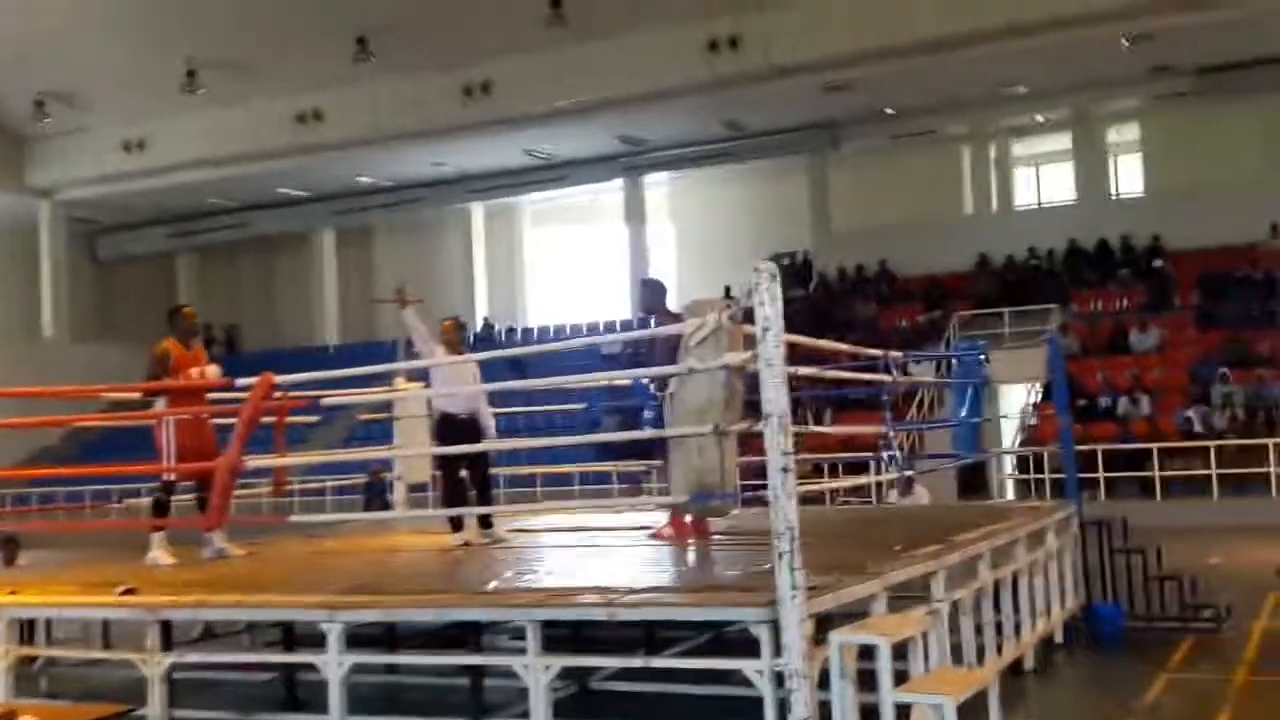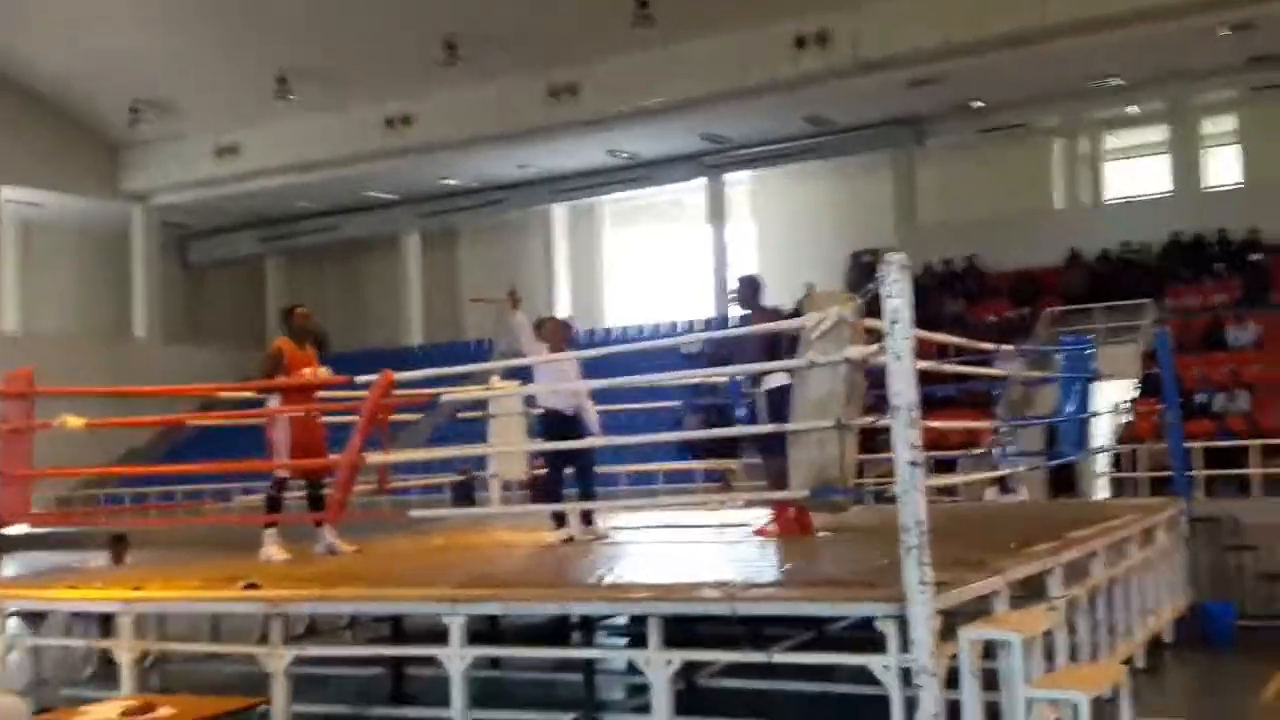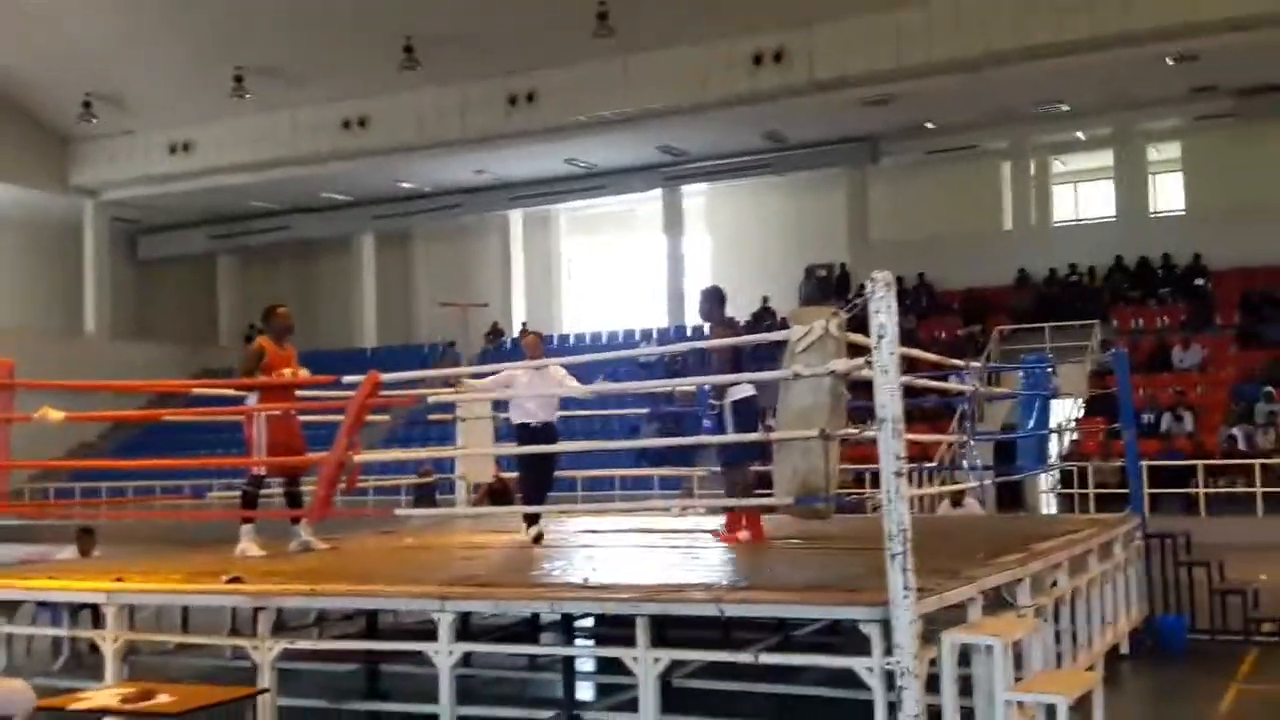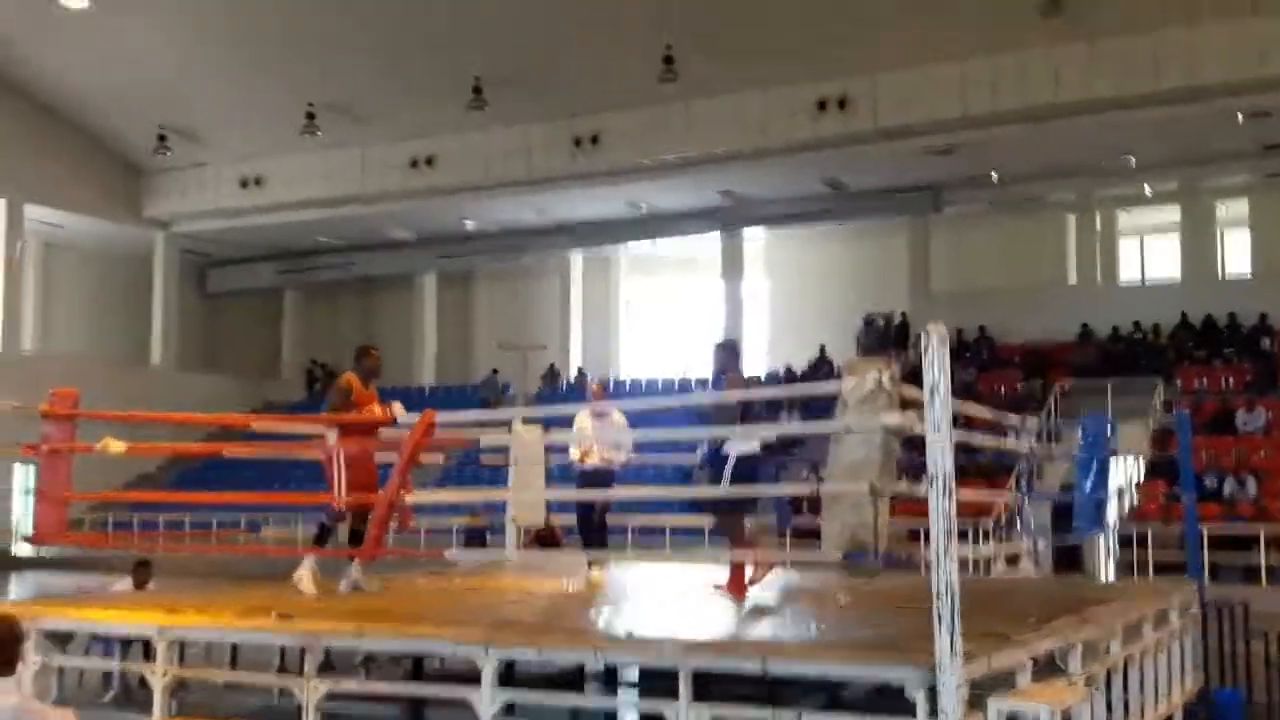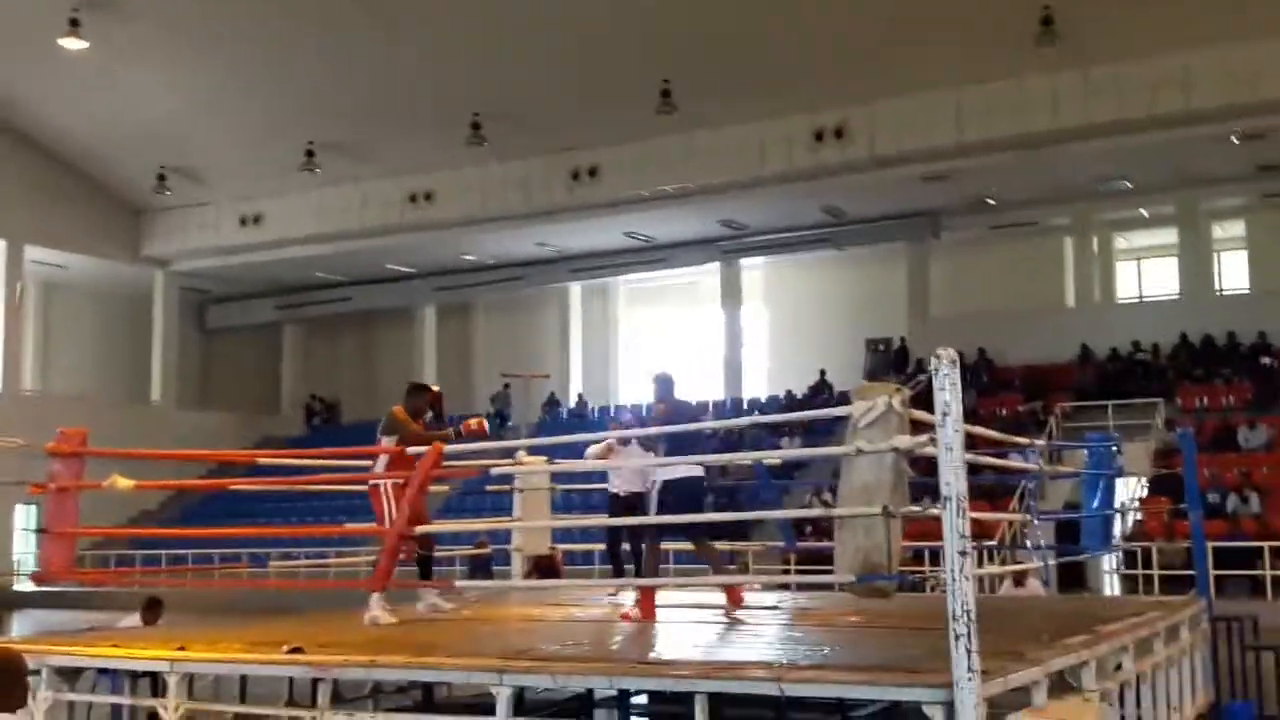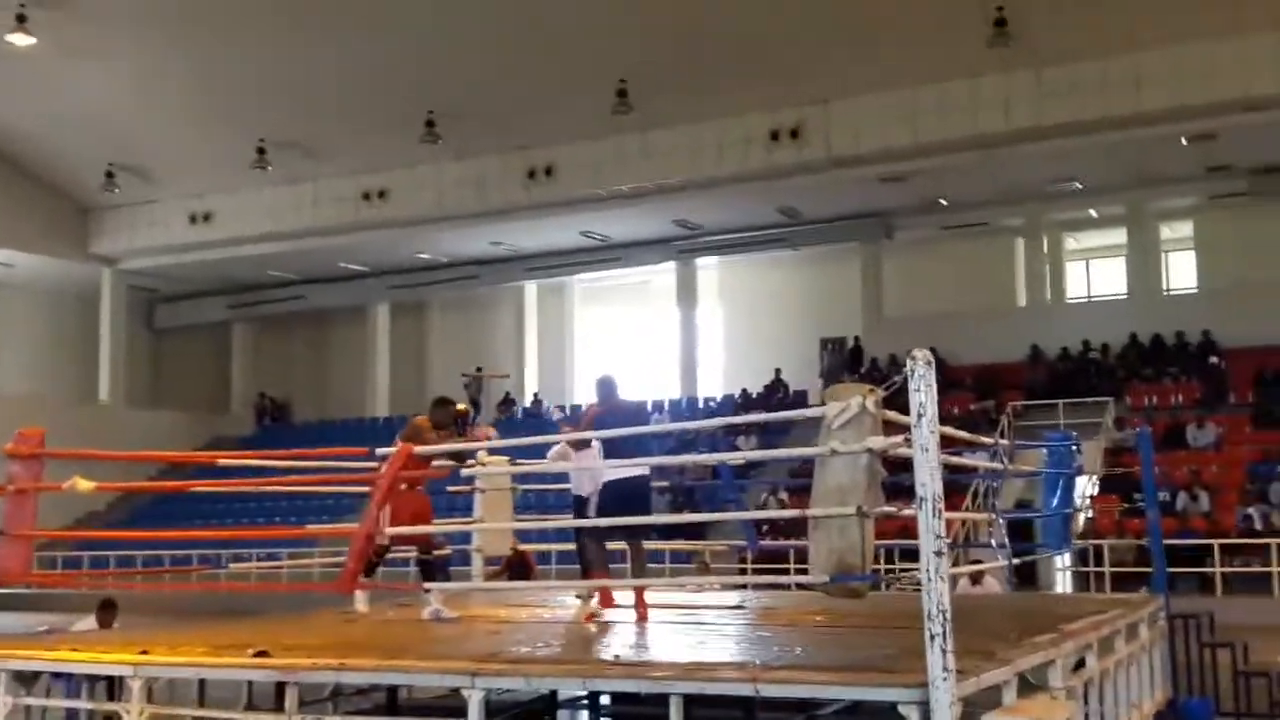
dt=0.7s
person 1, frame 1
left shoulder: (663, 324)
right shoulder: (674, 321)
left elbow: (663, 360)
left wrist: (657, 391)
left hip: (669, 393)
right hip: (668, 392)
left knee: (670, 453)
right knee: (668, 452)
left ankle: (678, 521)
right ankle: (697, 521)
person 1, frame 2
left shoulder: (756, 319)
right shoulder: (774, 315)
left elbow: (758, 360)
left wrist: (752, 386)
left hip: (769, 387)
right hip: (782, 384)
left knee: (773, 454)
right knee: (779, 451)
left ankle: (783, 519)
right ankle: (799, 515)
person 1, frame 3
left shoulder: (719, 330)
right shoulder: (731, 327)
left elbow: (722, 371)
left wrist: (714, 405)
left hip: (732, 400)
right hip: (743, 397)
left knee: (736, 464)
right knee: (731, 463)
left ankle: (752, 527)
right ankle: (733, 522)
person 1, frame 4
left shoulder: (731, 380)
right shoulder: (733, 381)
left elbow: (731, 418)
left wrist: (714, 444)
left hip: (736, 453)
right hip: (743, 452)
left knee: (723, 514)
right knee: (734, 514)
left ankle: (759, 555)
right ankle: (736, 581)
person 1, frame 5
left shoulder: (661, 409)
right shoulder: (691, 409)
left hip: (671, 479)
right hip: (694, 476)
left knee: (652, 539)
right knee: (699, 537)
left ankle: (646, 606)
right ankle: (733, 593)
person 1, frame 6
left shoulder: (597, 411)
right shoulder: (640, 409)
left hip: (613, 480)
right hip: (640, 477)
left knee: (594, 537)
right knee: (635, 541)
left ankle: (604, 595)
right ankle: (640, 603)
person 2, frame 1
left shoulder: (200, 350)
right shoulder: (164, 350)
left wrist: (211, 379)
right wrist: (179, 382)
left hip: (199, 417)
right hip: (173, 418)
left knee: (207, 477)
right knee: (169, 480)
left ankle: (215, 540)
right ankle: (157, 545)
person 2, frame 2
left shoulder: (311, 350)
right shoulder: (278, 349)
left wrist: (323, 378)
right wrist: (291, 381)
left hip: (309, 415)
right hip: (285, 416)
left knee: (316, 475)
right knee: (281, 476)
left ankle: (325, 536)
right ankle: (270, 540)
person 2, frame 3
left shoulder: (291, 350)
right shoulder: (259, 348)
left wrist: (301, 378)
right wrist: (270, 379)
left hip: (287, 414)
right hip: (263, 415)
left knee: (295, 472)
right knee: (258, 472)
left ankle: (301, 533)
right ankle: (246, 537)
person 2, frame 4
left shoulder: (372, 389)
right shoulder: (345, 384)
right elbow: (329, 415)
left wrist: (386, 416)
right wrist: (362, 416)
left hip: (364, 452)
right hip: (343, 451)
left knee: (363, 511)
right knee: (339, 509)
left ankle: (353, 573)
right ankle: (307, 568)
person 2, frame 5
left shoulder: (417, 421)
right shoulder: (395, 417)
left elbow: (438, 439)
right elbow: (425, 438)
left wrist: (438, 410)
right wrist: (458, 431)
left hip: (404, 485)
right hip: (386, 485)
left knee: (424, 538)
left ankle: (428, 596)
right ankle: (375, 605)
person 2, frame 6
left shoulder: (440, 434)
right shoulder: (417, 426)
left elbow: (458, 457)
right elbow: (435, 445)
left wrist: (472, 436)
right wrist: (475, 437)
left hip: (415, 490)
right hip: (394, 488)
left knee: (426, 544)
right knee: (384, 543)
left ankle: (433, 603)
right ankle: (362, 590)
person 3, frame 1
left shoulder: (471, 364)
right shoulder: (434, 355)
left elbow: (481, 400)
right elbow: (419, 334)
left wrist: (490, 430)
right wrist: (405, 307)
left hip: (470, 423)
right hip: (447, 424)
left knee: (481, 474)
right knee: (450, 477)
left ankle: (486, 526)
right ankle: (458, 530)
person 3, frame 2
left shoulder: (571, 360)
right shoulder: (539, 354)
left elbow: (582, 395)
right elbow: (525, 333)
left wrist: (594, 426)
right wrist: (516, 309)
left hip: (573, 419)
right hip: (552, 419)
left knee: (586, 470)
right knee: (554, 475)
left ankle: (588, 523)
right ankle: (561, 526)
person 3, frame 3
left shoulder: (557, 372)
right shoulder: (516, 372)
left elbow: (576, 388)
right elbow: (488, 384)
right wrist: (463, 382)
left hip: (548, 429)
right hip: (525, 428)
left knee: (545, 477)
right knee: (528, 476)
left ankle: (533, 522)
right ankle: (532, 524)
person 3, frame 4
left shoulder: (618, 420)
right shoulder: (581, 418)
left elbow: (626, 452)
right elbow: (573, 447)
left wrist: (607, 457)
right wrist: (578, 457)
left hip: (605, 473)
right hip: (584, 473)
left knee: (598, 516)
right knee: (584, 518)
right ankle: (594, 560)
person 3, frame 5
left shoulder: (641, 448)
right shoulder: (611, 445)
left elbow: (650, 477)
right elbow: (589, 455)
left wrist: (649, 500)
right wrist: (605, 447)
left hip: (636, 498)
right hip: (615, 498)
left knee: (635, 543)
right knee: (612, 541)
right ankle: (619, 577)
person 3, frame 6
left shoulder: (599, 447)
right shoulder: (568, 449)
right elbow: (551, 458)
right wrist: (566, 443)
left hip: (598, 497)
right hip: (580, 499)
right knee: (581, 541)
